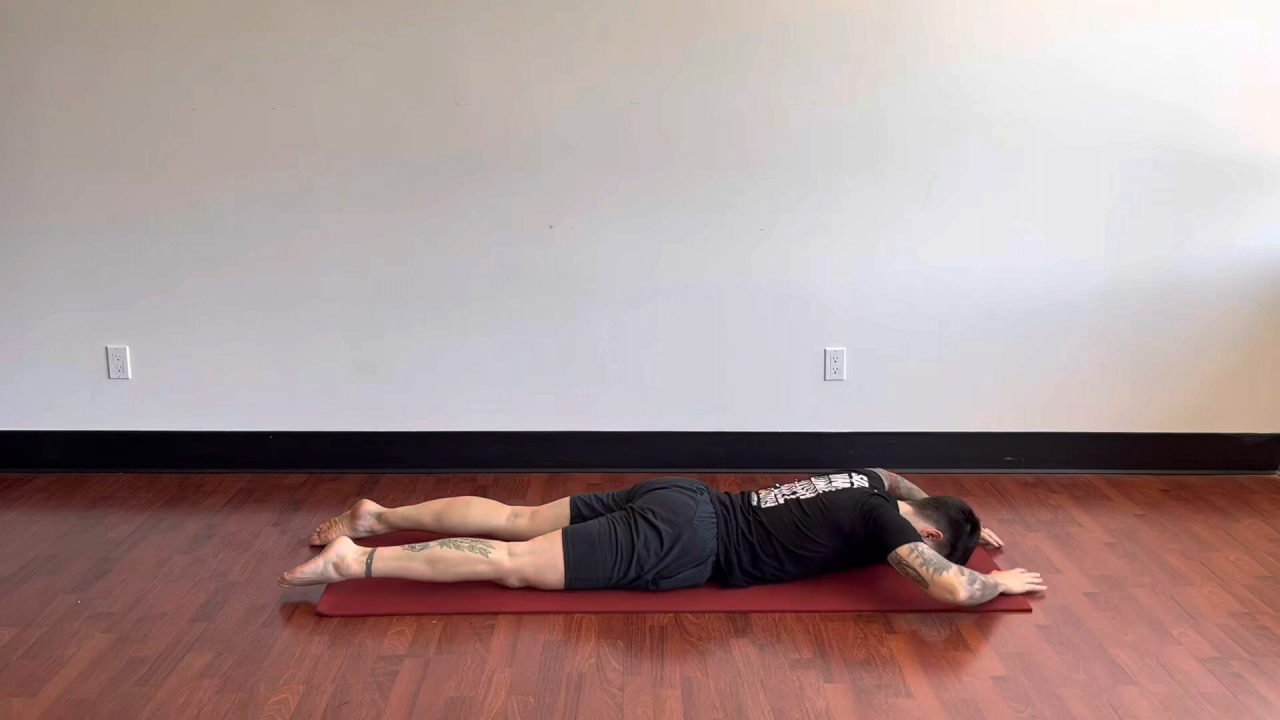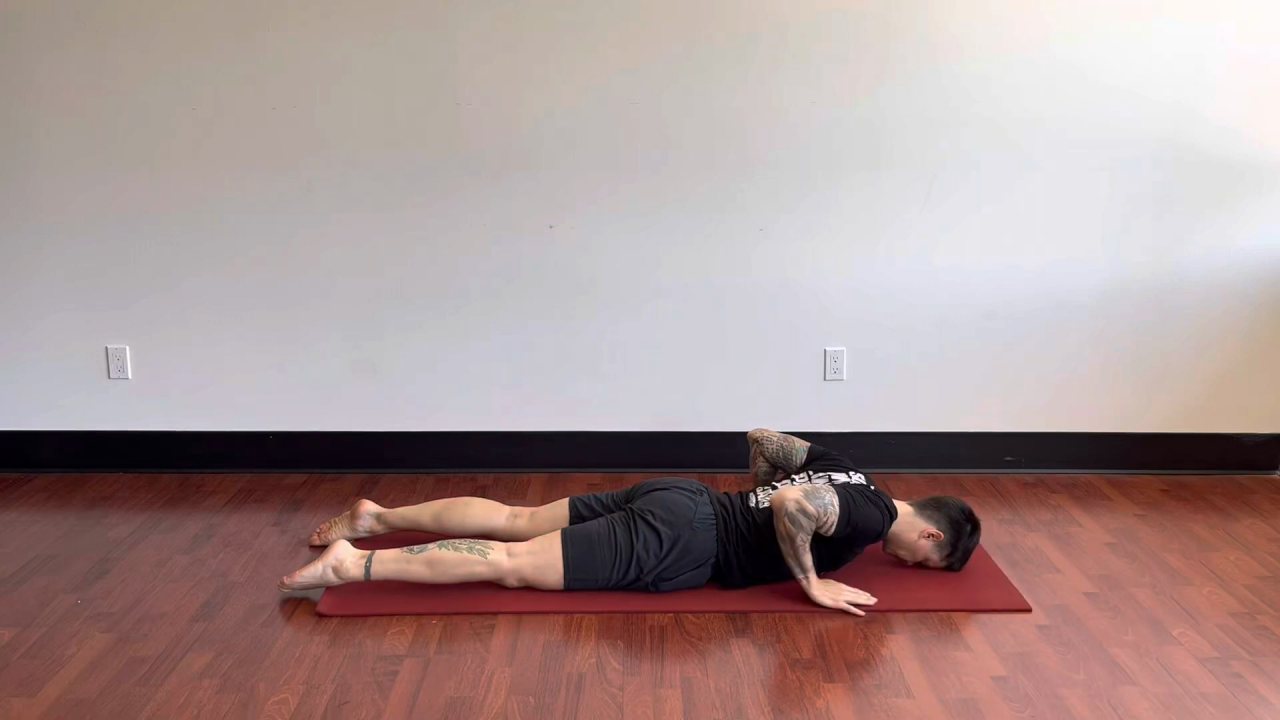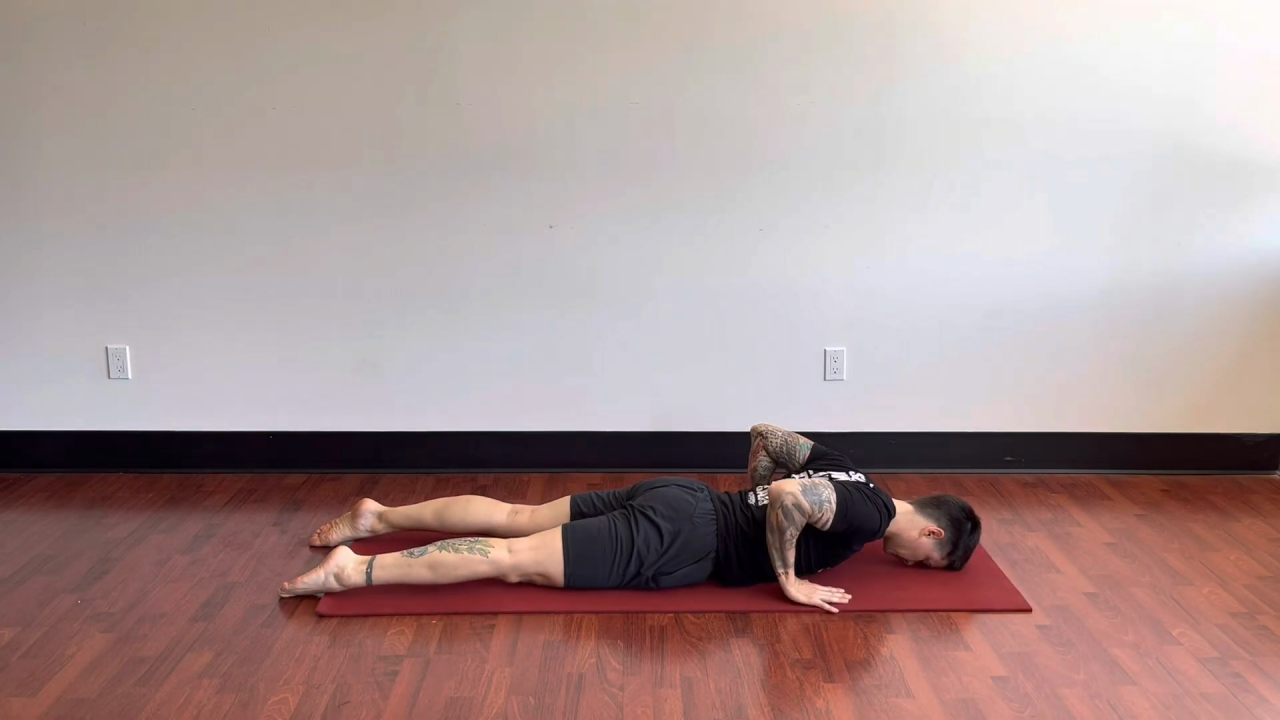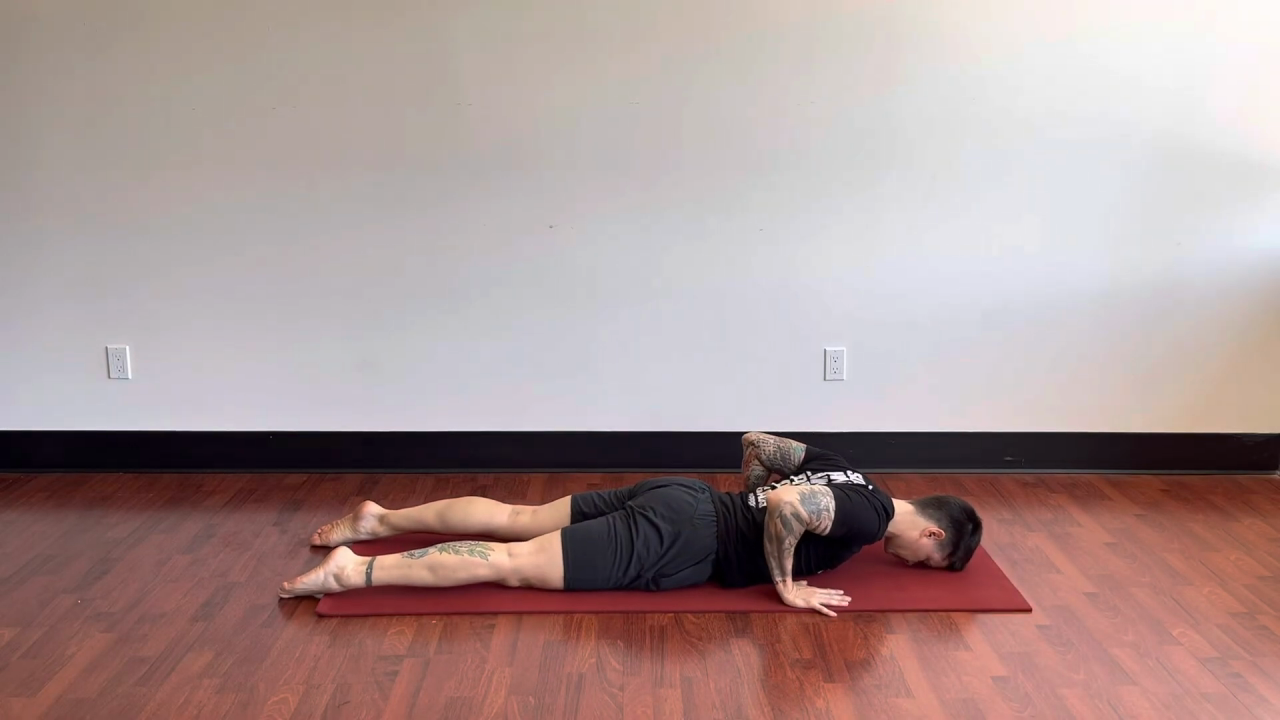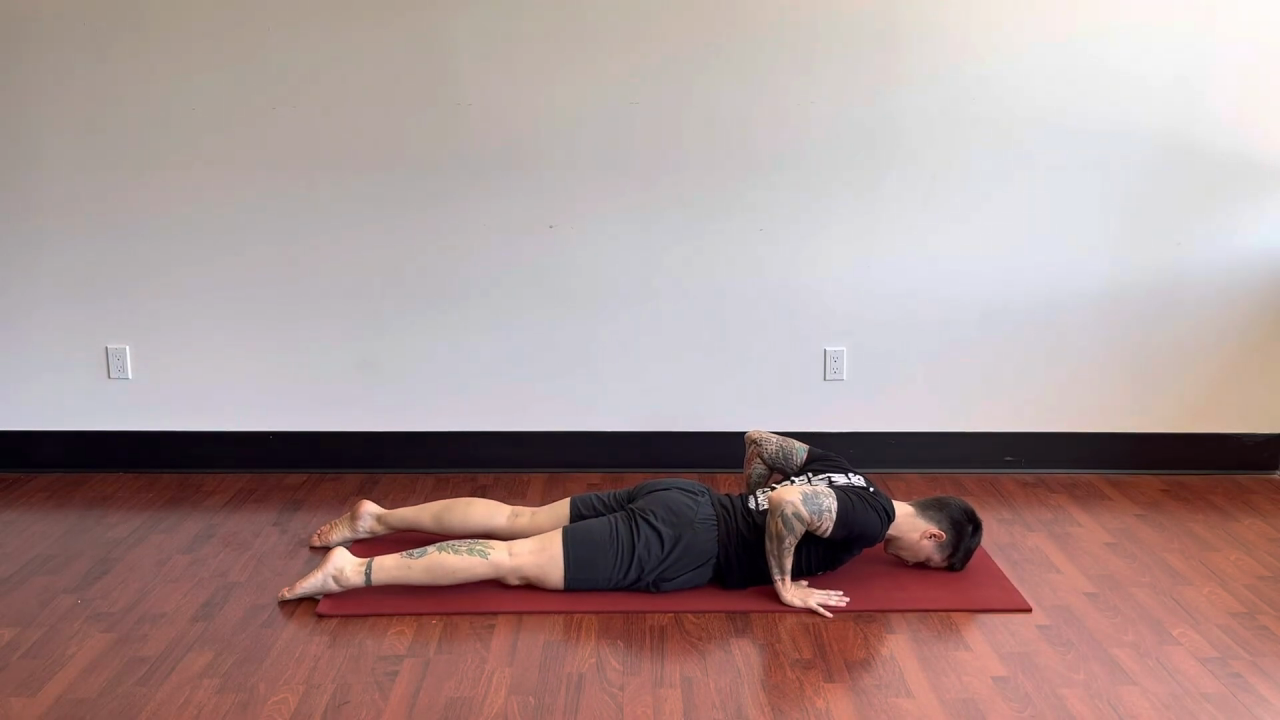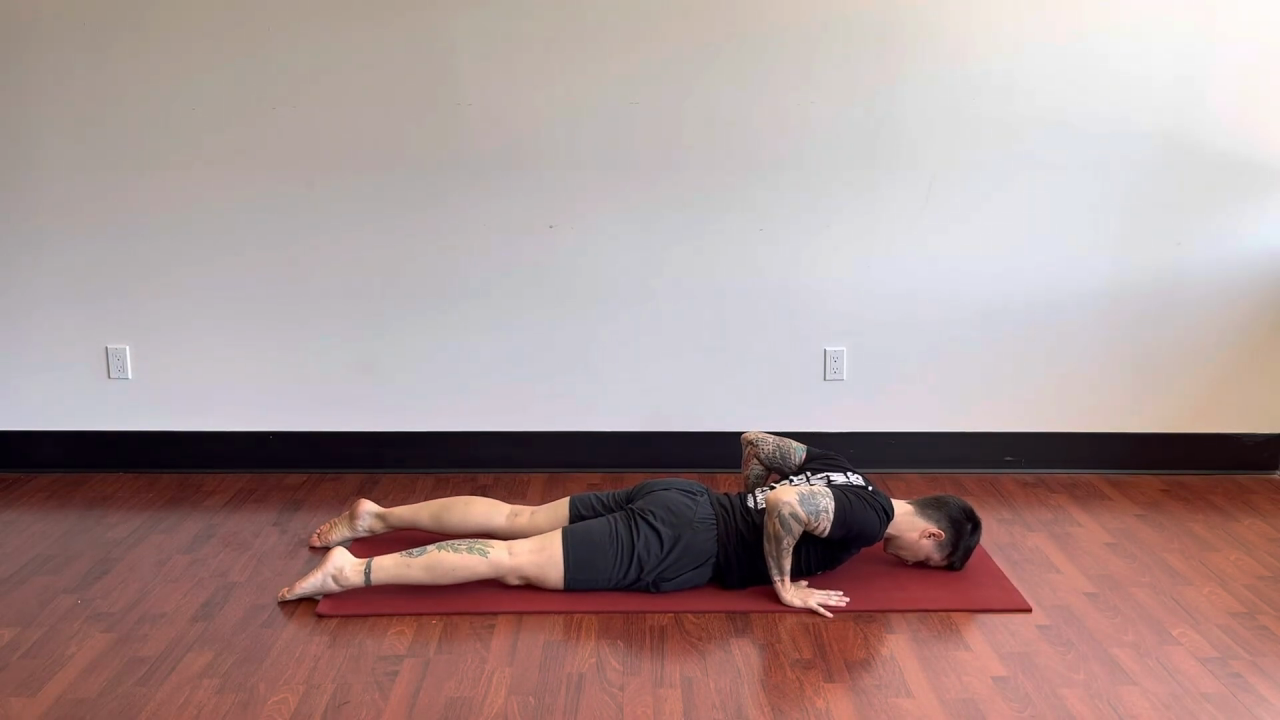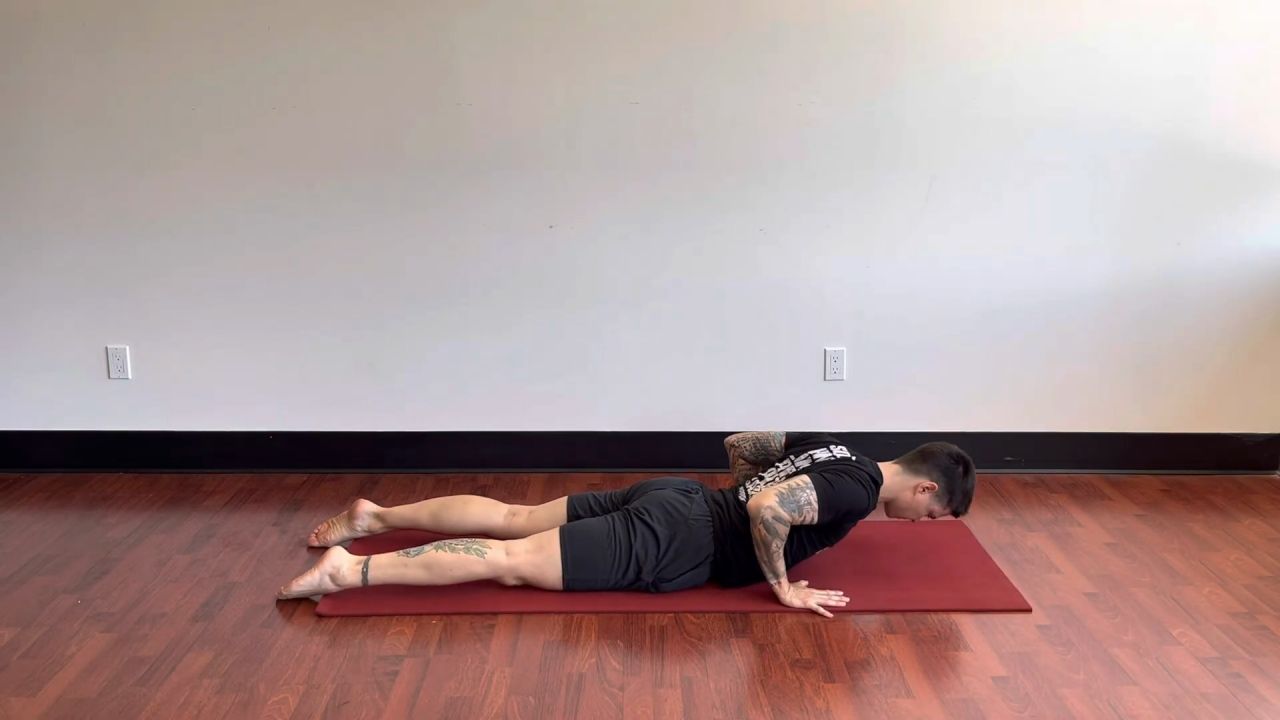
dt=0.7s
person 1, frame 1
left shoulder: (865, 483)
right shoulder: (881, 518)
right elbow: (952, 587)
left wrist: (962, 522)
right wrist: (1003, 581)
left hip: (680, 501)
right hip: (682, 543)
left knee: (514, 523)
right knee: (516, 565)
left ankle: (378, 515)
right ankle: (357, 561)
person 1, frame 2
left shoulder: (845, 471)
right shoulder: (869, 514)
left elbow: (762, 438)
right elbow: (790, 500)
right wrist: (808, 579)
left hip: (676, 500)
right hip: (676, 542)
left knee: (514, 523)
right knee: (512, 565)
left ankle: (375, 516)
right ankle: (353, 565)
person 1, frame 3
left shoulder: (845, 470)
right shoulder: (869, 512)
left elbow: (764, 431)
right elbow: (788, 496)
right wrist: (787, 580)
left hip: (675, 499)
right hip: (677, 539)
left knee: (515, 520)
right knee: (517, 561)
left ankle: (378, 516)
right ankle: (355, 570)
person 1, frame 4
left shoulder: (843, 471)
right shoulder: (868, 513)
left elbow: (756, 441)
right elbow: (785, 503)
right wrist: (785, 584)
left hip: (675, 499)
right hip: (675, 540)
left knee: (517, 520)
right knee: (513, 565)
left ankle: (378, 519)
right ankle: (354, 570)
person 1, frame 5
left shoulder: (845, 474)
right shoulder: (871, 518)
left elbow: (759, 439)
right elbow: (789, 504)
right wrist: (783, 584)
left hip: (678, 500)
right hip: (677, 545)
left knee: (517, 521)
right knee: (516, 564)
left ankle: (376, 518)
right ankle: (353, 572)
person 1, frame 6
left shoulder: (844, 473)
right shoulder: (869, 516)
left elbow: (757, 441)
right elbow: (787, 504)
right wrist: (782, 584)
left hip: (675, 500)
right hip: (676, 544)
left knee: (516, 519)
right knee: (514, 563)
left ankle: (375, 516)
right ankle: (353, 571)
person 1, frame 7
left shoulder: (833, 451)
right shoulder: (856, 489)
left elbow: (739, 441)
right elbow: (766, 507)
right wrist: (782, 587)
left hip: (671, 499)
right hip: (671, 544)
left knee: (513, 519)
right knee: (511, 563)
left ankle: (373, 515)
right ankle: (351, 569)
